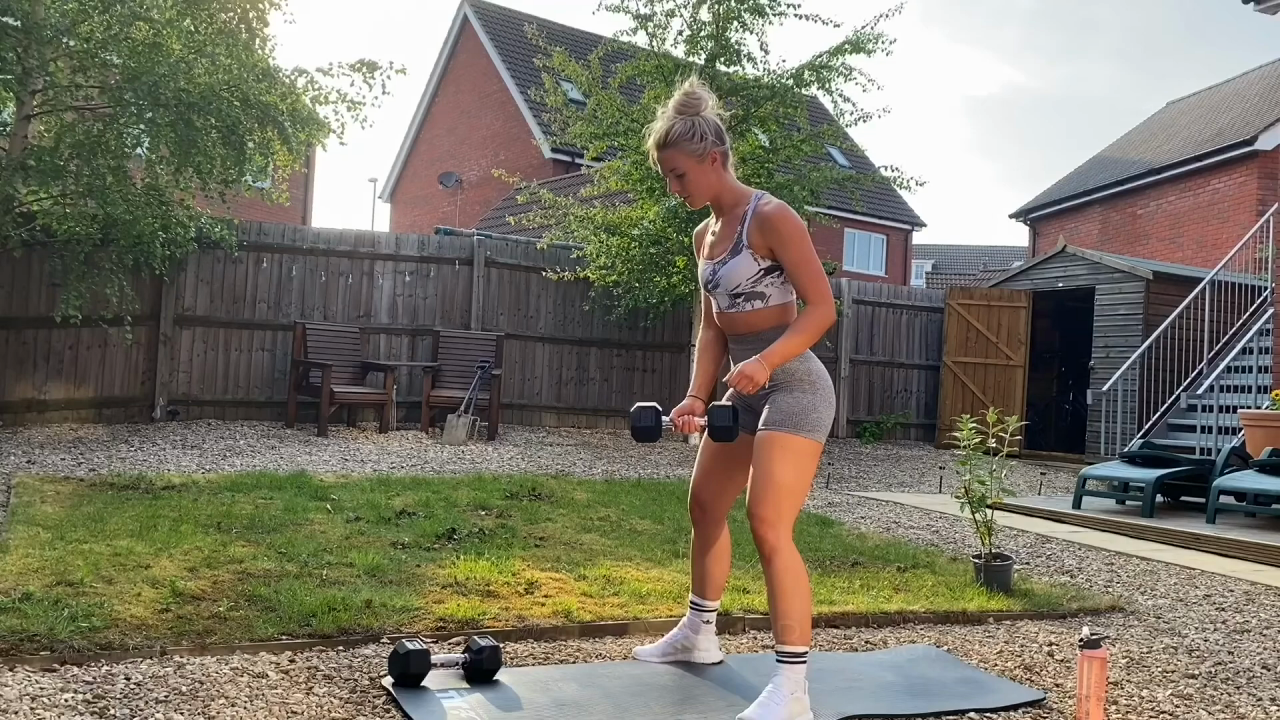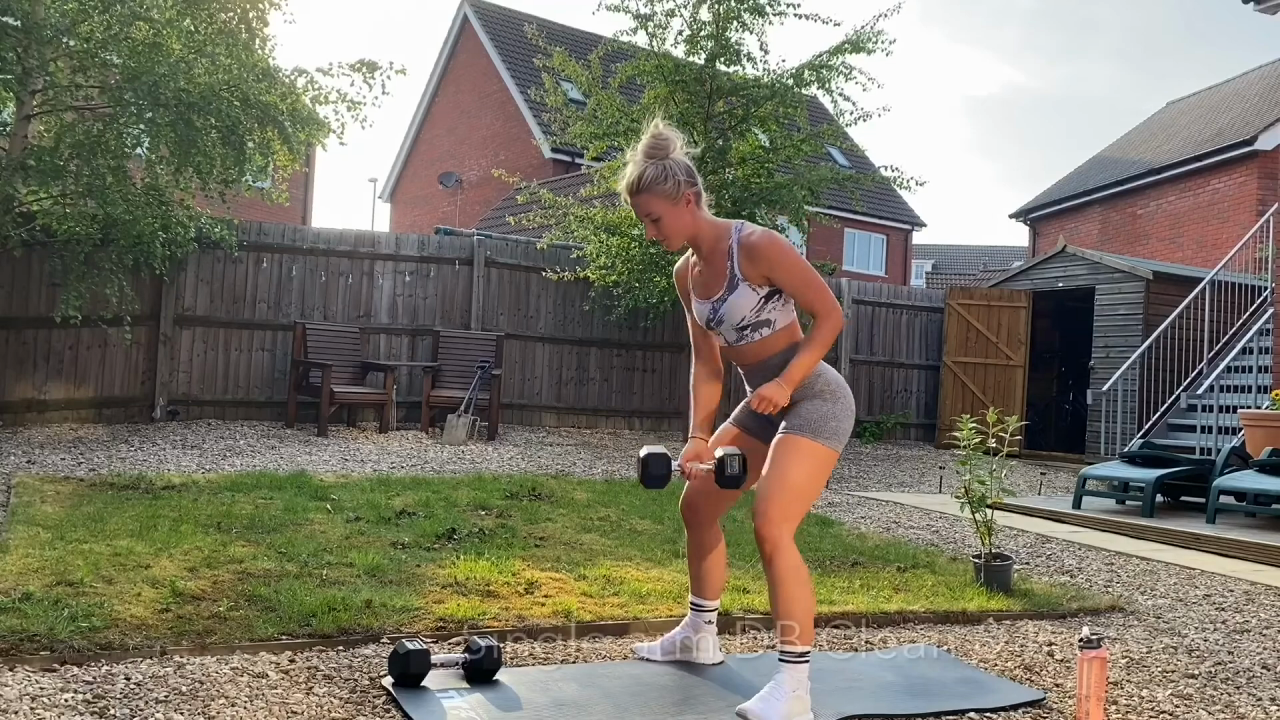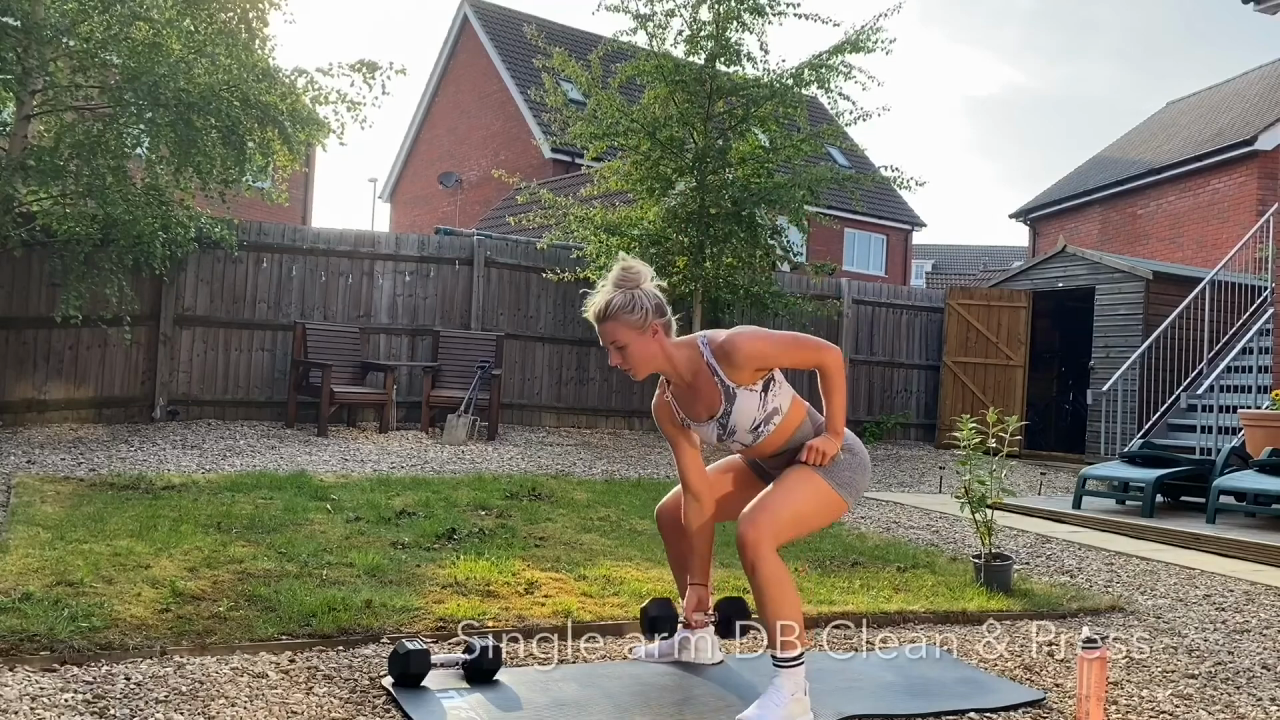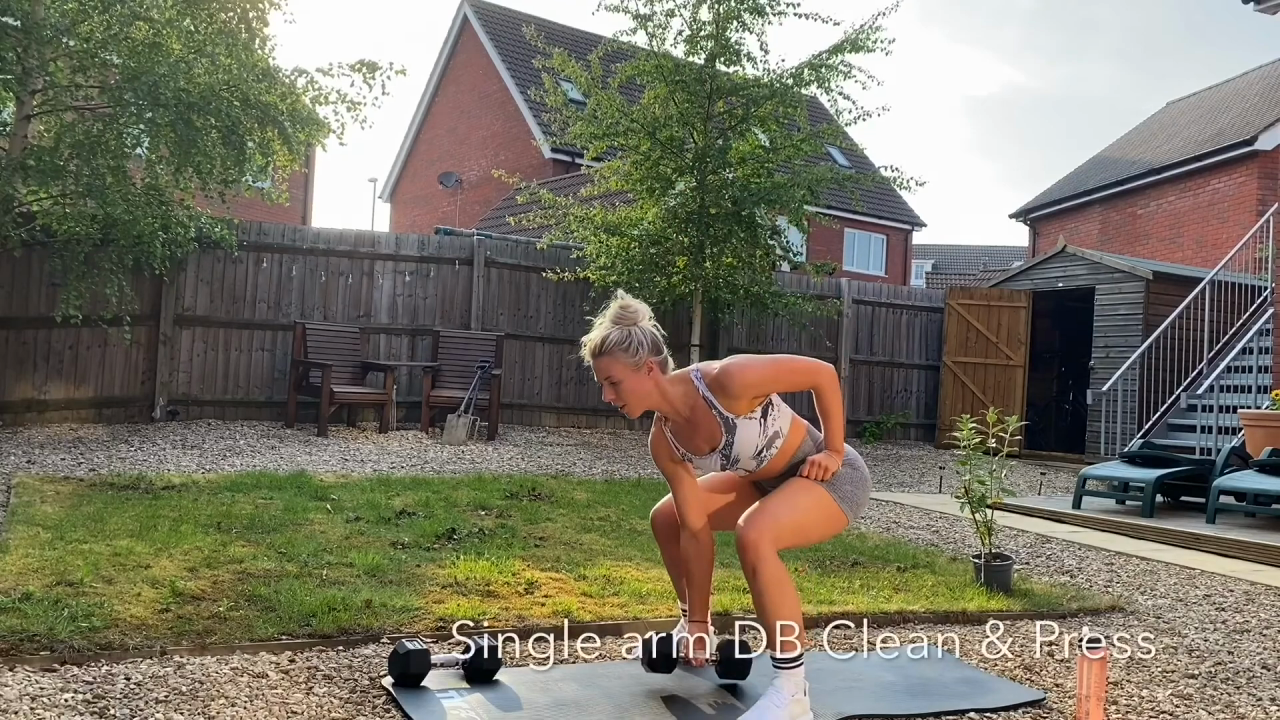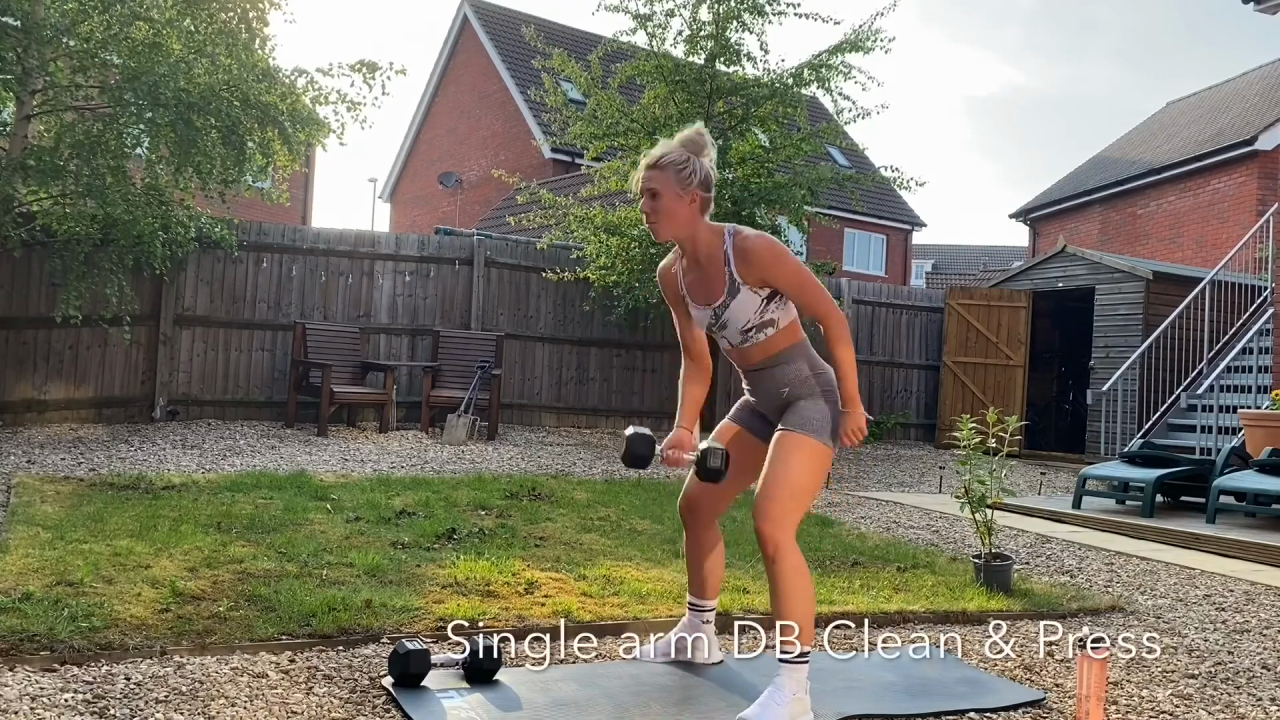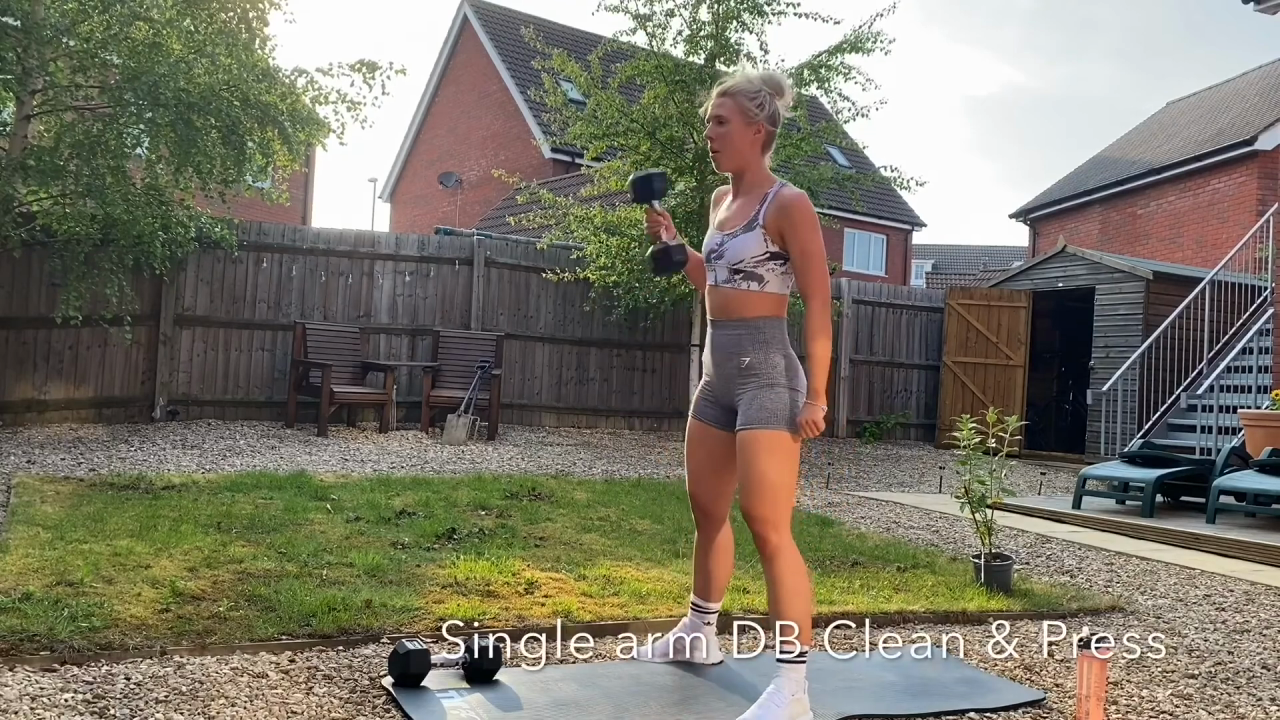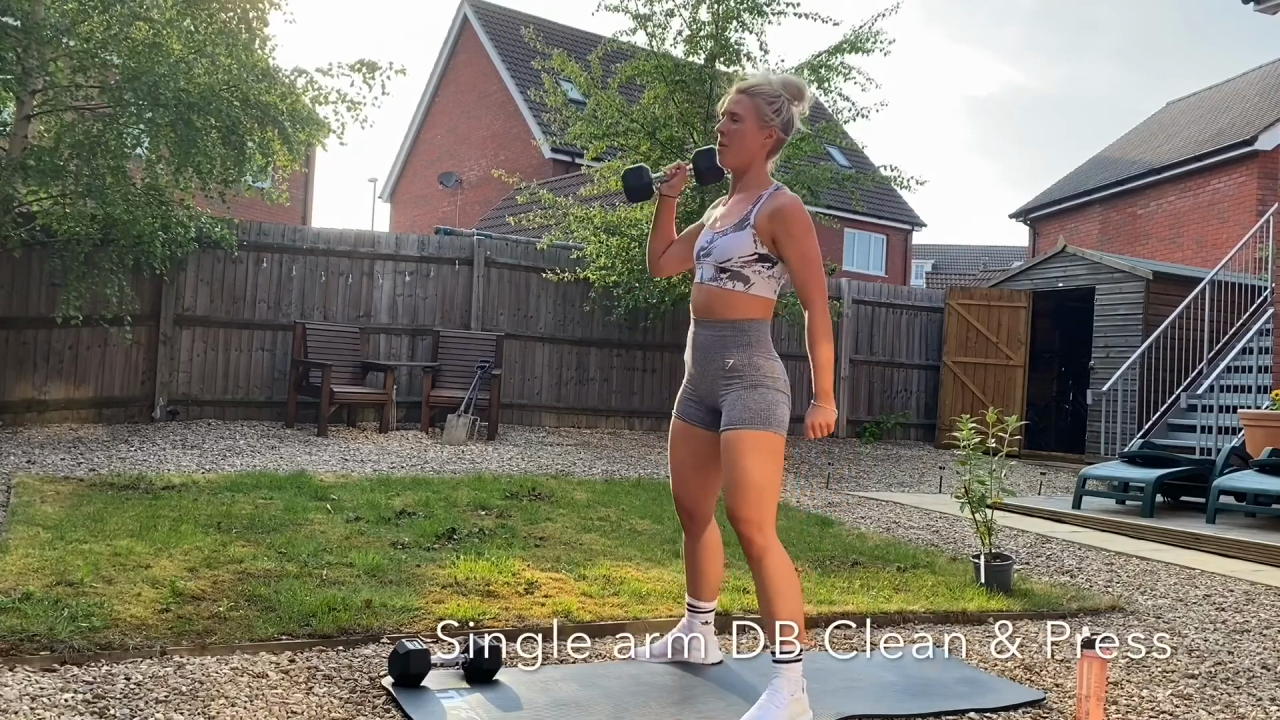
dt=0.3s
person 1, frame 1
left shoulder: (771, 217)
right shoulder: (705, 235)
left elbow: (822, 308)
left wrist: (765, 362)
right wrist: (696, 395)
left hip: (793, 385)
right hip: (743, 391)
left knee: (769, 528)
right knee: (704, 508)
right ankle: (698, 635)
person 1, frame 2
left shoulder: (757, 244)
right shoulder: (687, 273)
left elbow: (831, 315)
right elbow: (707, 362)
left wrist: (787, 381)
right wrist: (700, 437)
left hip: (813, 398)
right hip: (761, 404)
left knee: (771, 528)
right knee: (697, 504)
right ankle: (699, 635)
person 1, frame 3
left shoulder: (730, 350)
right shoulder: (666, 407)
left elbow: (830, 357)
right elbow: (697, 498)
left wrist: (832, 432)
right wrist: (697, 587)
left hip: (833, 461)
right hip: (774, 464)
left knee: (755, 533)
right knee: (670, 515)
right ankle: (696, 634)
person 1, frame 4
left shoulder: (727, 380)
right shoulder: (664, 440)
left elbow: (823, 373)
right elbow: (696, 529)
left wrist: (835, 449)
right wrist: (699, 620)
left hip: (832, 475)
right hip: (772, 479)
left knee: (754, 535)
right knee: (665, 519)
right ankle: (692, 634)
person 1, frame 5
left shoulder: (753, 249)
right shoulder: (672, 275)
left elbow: (832, 318)
right elbow: (695, 364)
left wrist: (850, 401)
right wrist: (684, 429)
left hip: (807, 394)
right hip: (758, 400)
left knee: (771, 528)
right knee: (695, 508)
right ankle: (698, 633)
person 1, frame 6
left shoulder: (788, 204)
right shoulder: (723, 199)
left elbow: (818, 303)
left wrist: (814, 392)
right wrist: (672, 243)
left hip: (767, 374)
right hip: (717, 375)
left knee: (767, 527)
right knee: (707, 512)
right ankle: (699, 634)
person 1, frame 7
left shoulder: (782, 209)
right shoulder: (721, 206)
left elbow: (816, 306)
right elbow: (661, 266)
left wrist: (824, 396)
right wrist: (666, 201)
left hip: (749, 374)
right hip: (700, 373)
left knee: (752, 527)
right knee: (691, 511)
right ankle: (698, 634)
